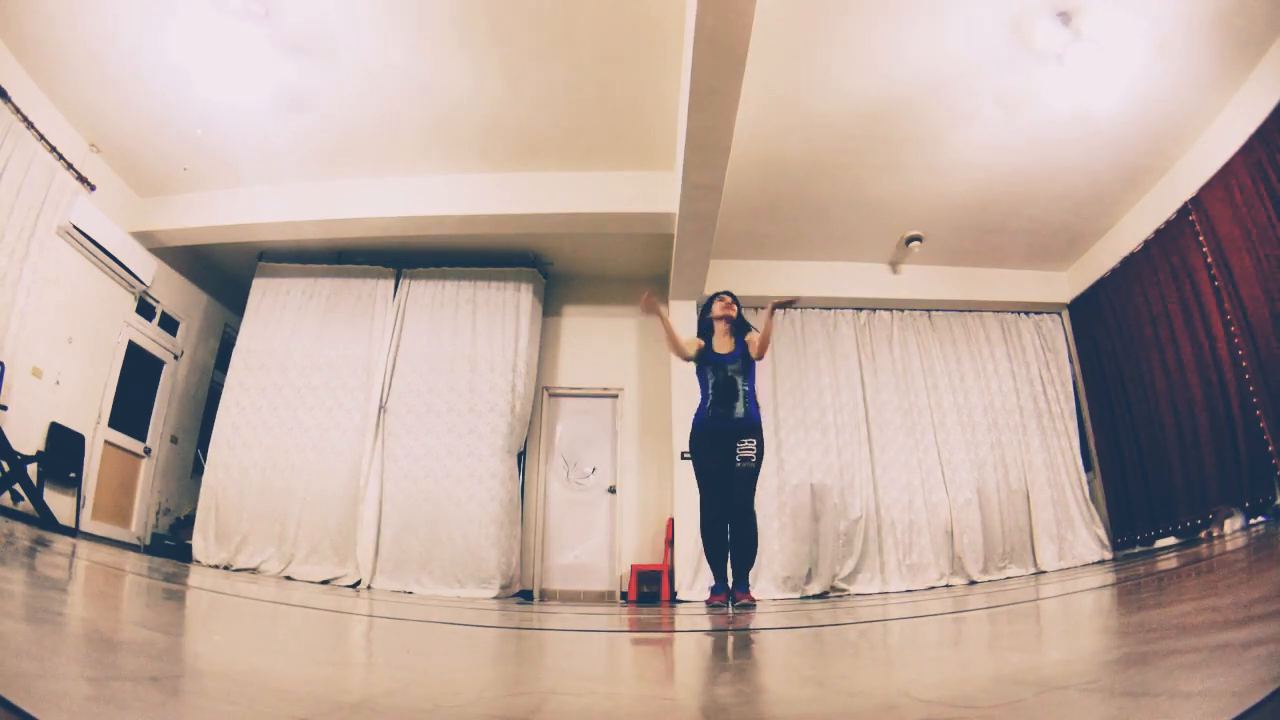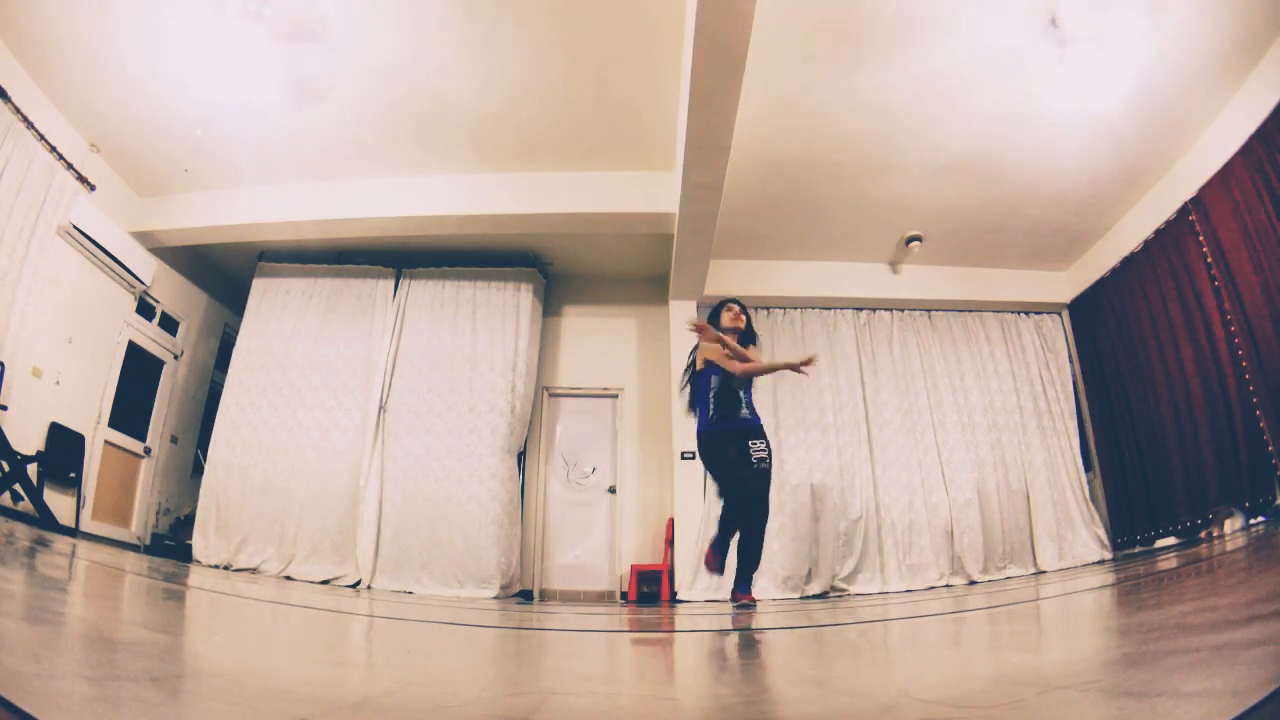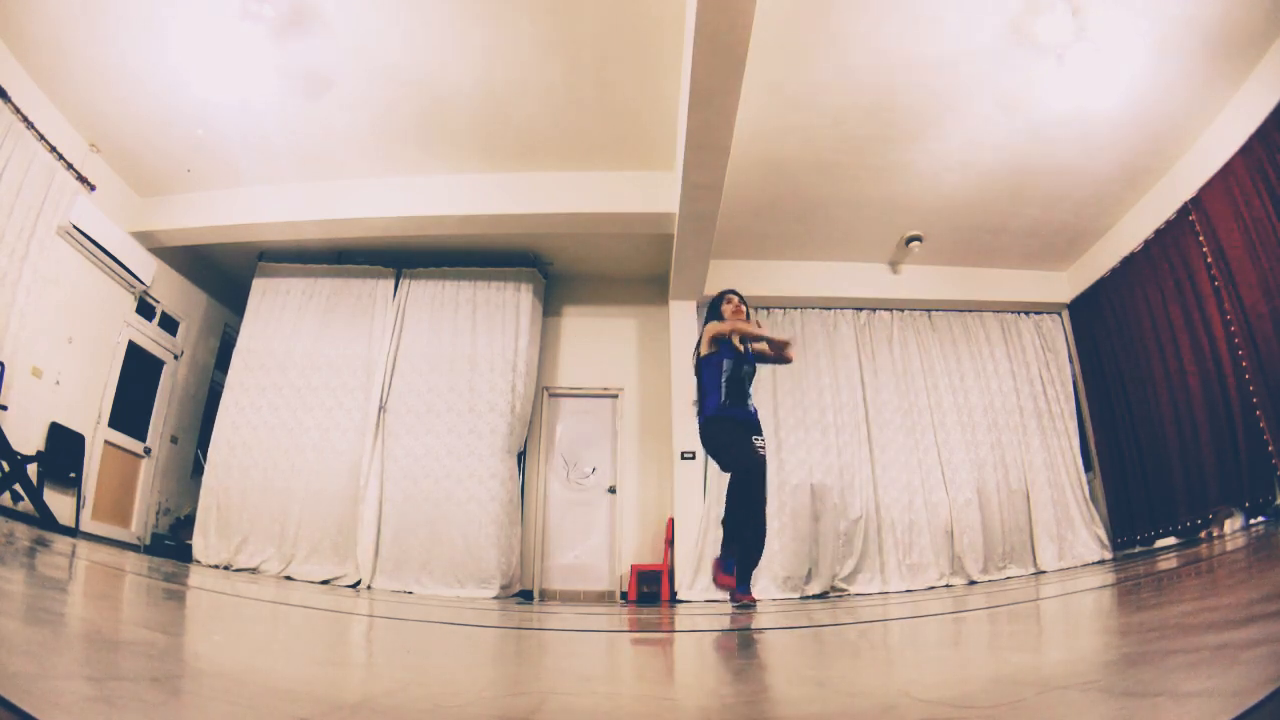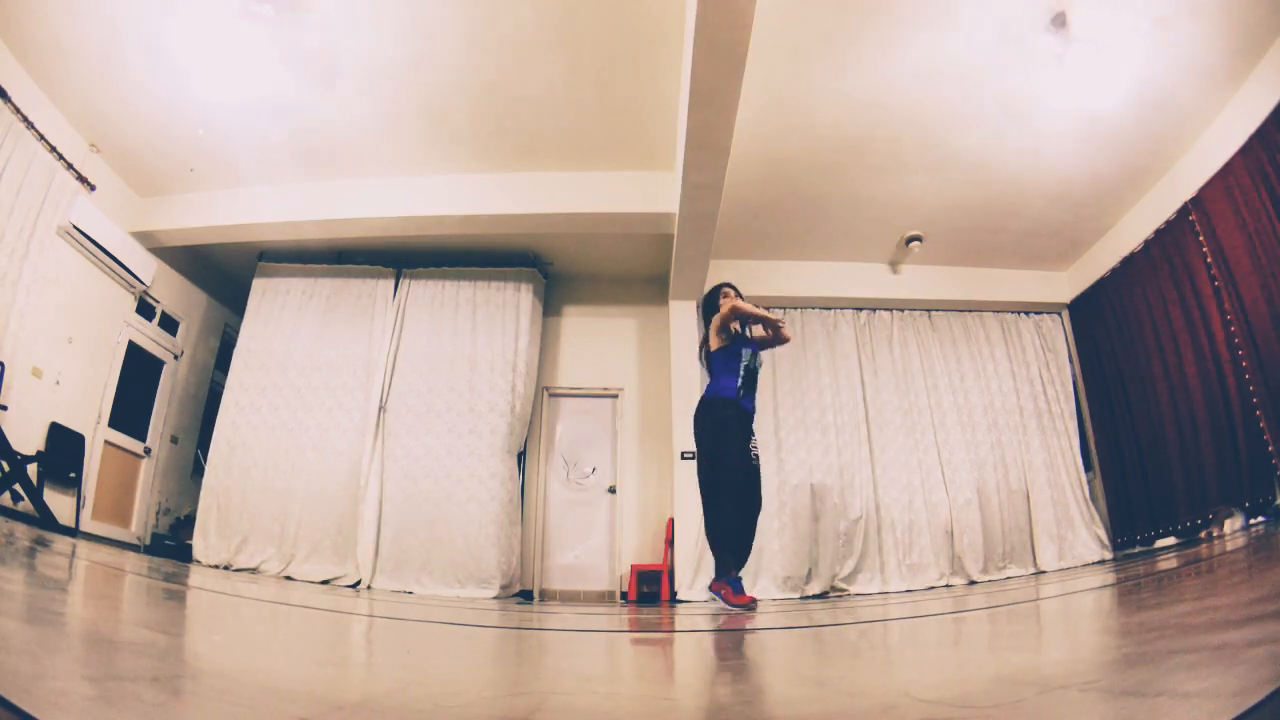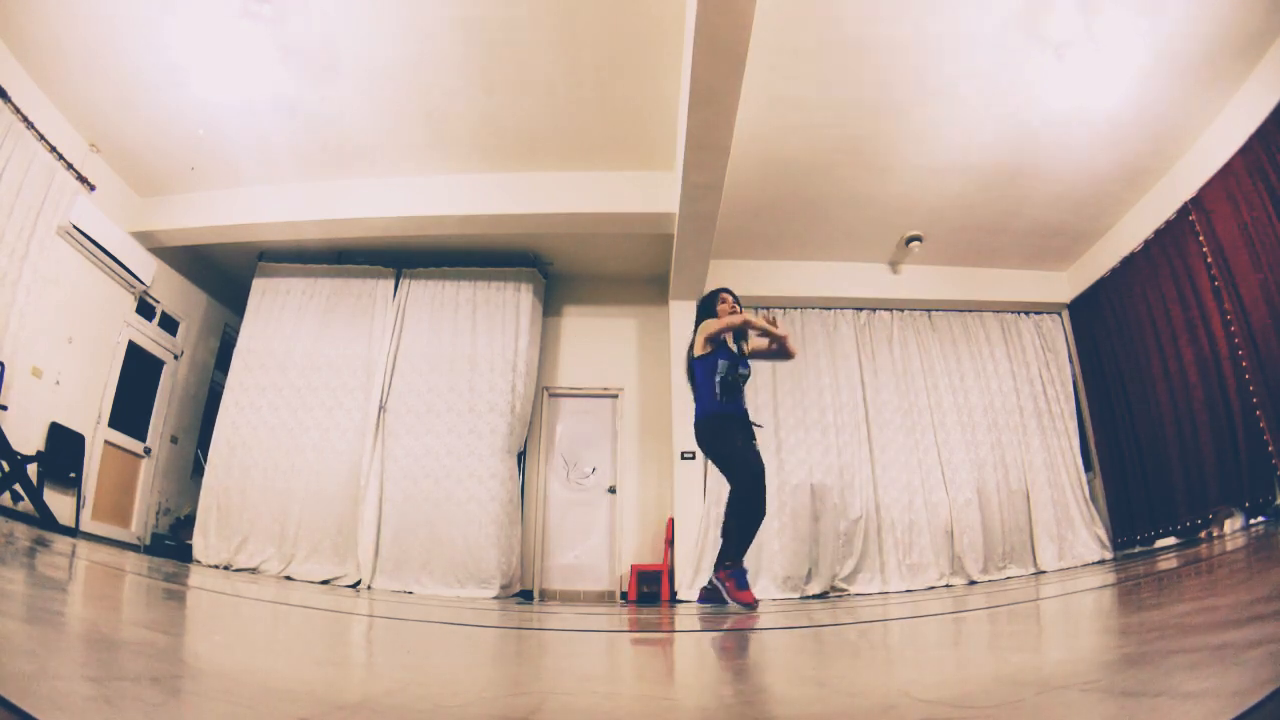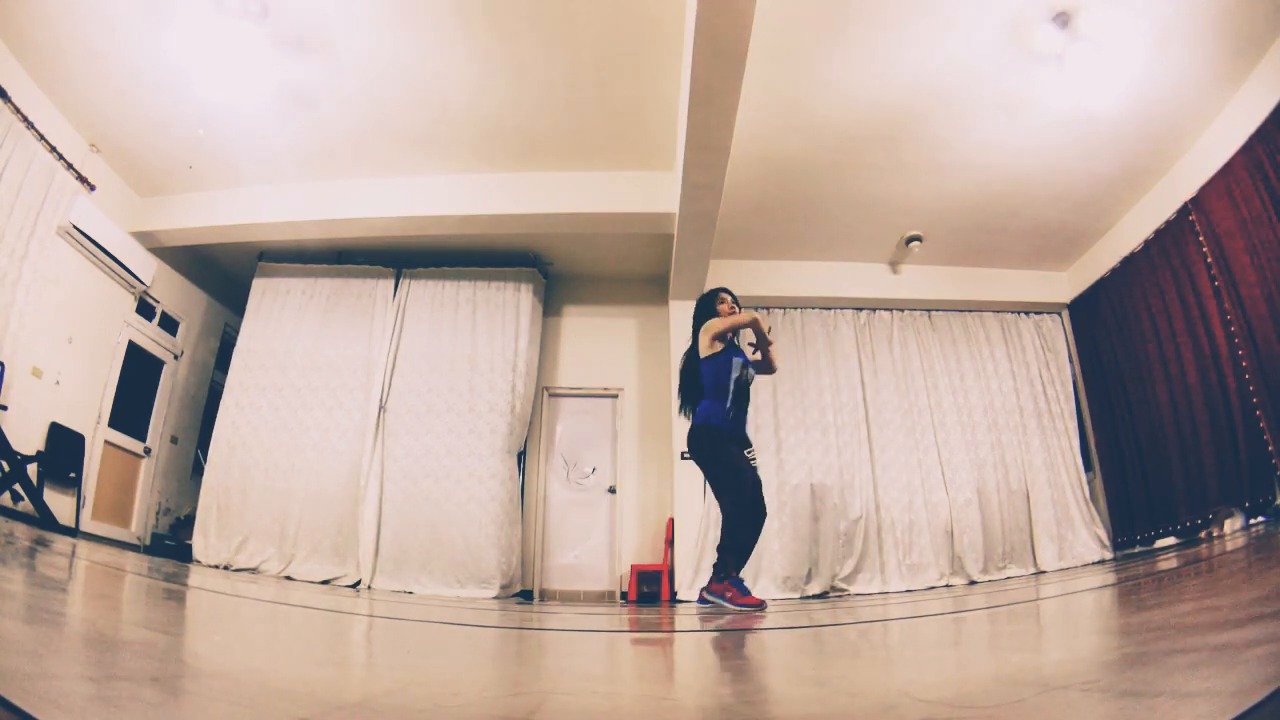
dt=0.2s
person 1, frame 1
left shoulder: (747, 338)
right shoulder: (699, 343)
left elbow: (760, 351)
right elbow: (681, 351)
left wrist: (770, 313)
right wrist: (661, 315)
left hip: (745, 432)
right hip: (707, 434)
left knee: (741, 506)
right knee: (713, 508)
left ankle: (740, 585)
right ankle: (720, 585)
person 1, frame 2
left shoulder: (748, 348)
right shoulder: (706, 346)
left elbow: (748, 359)
right elbow: (737, 369)
left wrist: (717, 336)
left hip: (750, 434)
right hip: (716, 436)
left knee: (758, 504)
right knee: (741, 492)
left ankle: (743, 585)
right ankle: (720, 541)
person 1, frame 3
left shoulder: (749, 346)
right shoulder: (712, 332)
left elbow: (786, 356)
right elbow: (734, 327)
left wrist: (763, 338)
right wrist: (770, 337)
left hip: (748, 425)
right hip: (717, 424)
left knee: (755, 501)
right knee: (746, 478)
left ankle: (742, 581)
right ankle: (727, 556)
person 1, frame 4
left shoulder: (745, 336)
right shoulder: (719, 326)
left elbow: (781, 336)
right elbow: (734, 309)
left wrist: (766, 323)
right wrist: (768, 317)
left hip: (739, 419)
right hip: (718, 411)
left knee: (748, 500)
right knee: (724, 492)
left ankle: (725, 578)
right ankle: (725, 577)
person 1, frame 5
left shoulder: (744, 346)
right shoulder: (707, 330)
left elbow: (788, 353)
right elbow: (745, 320)
left wrist: (771, 330)
right wrist: (774, 332)
left hip: (739, 427)
right hip: (715, 427)
left knee: (752, 503)
right knee: (750, 477)
left ankle: (720, 583)
right ankle: (727, 570)
person 1, frame 6
left shoulder: (734, 347)
right shoulder: (710, 329)
left elbow: (770, 367)
right elbow: (752, 317)
left wrist: (764, 344)
right wrist: (761, 333)
left hip: (733, 438)
right hip: (710, 435)
left knee: (752, 509)
right knee: (744, 495)
left ankle: (719, 583)
right ankle: (724, 578)
